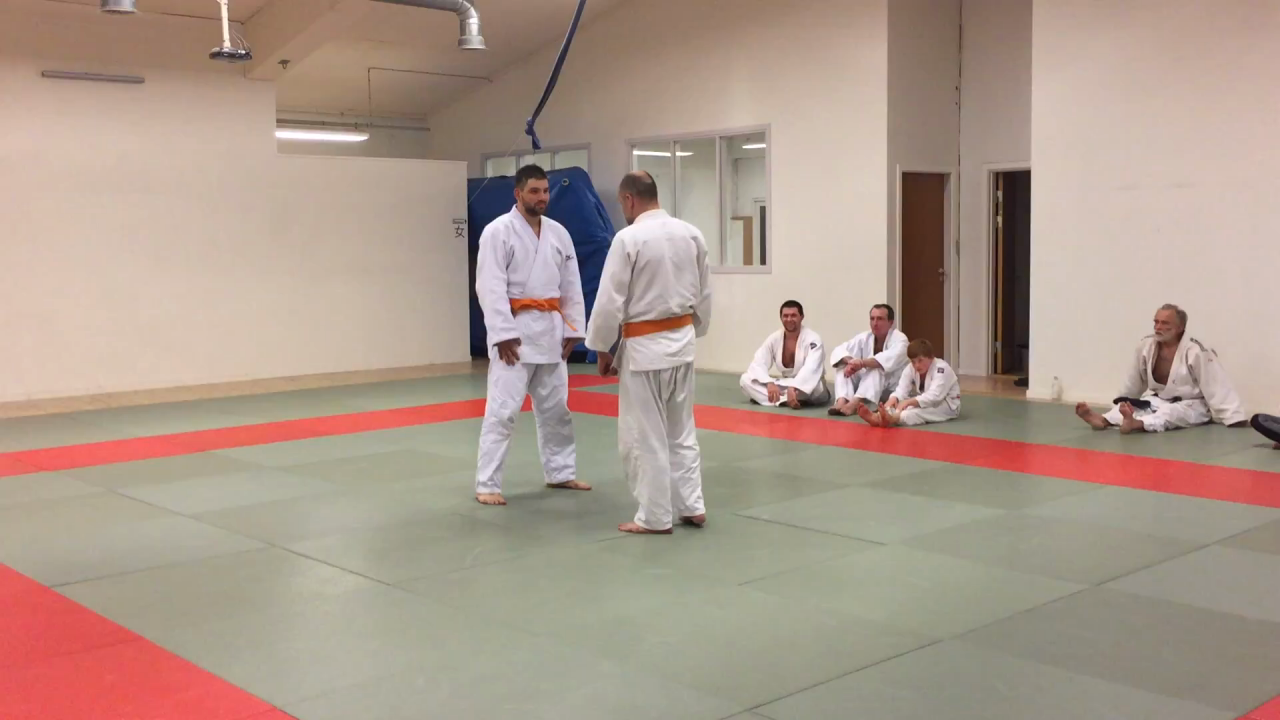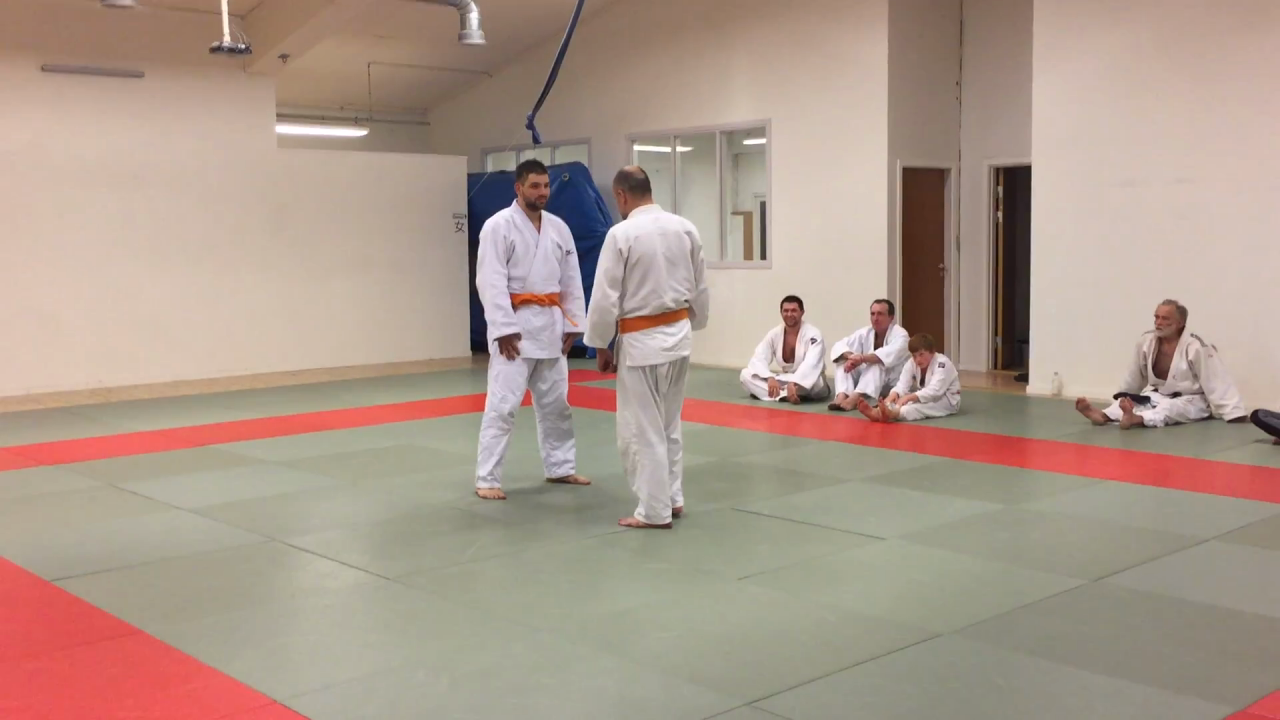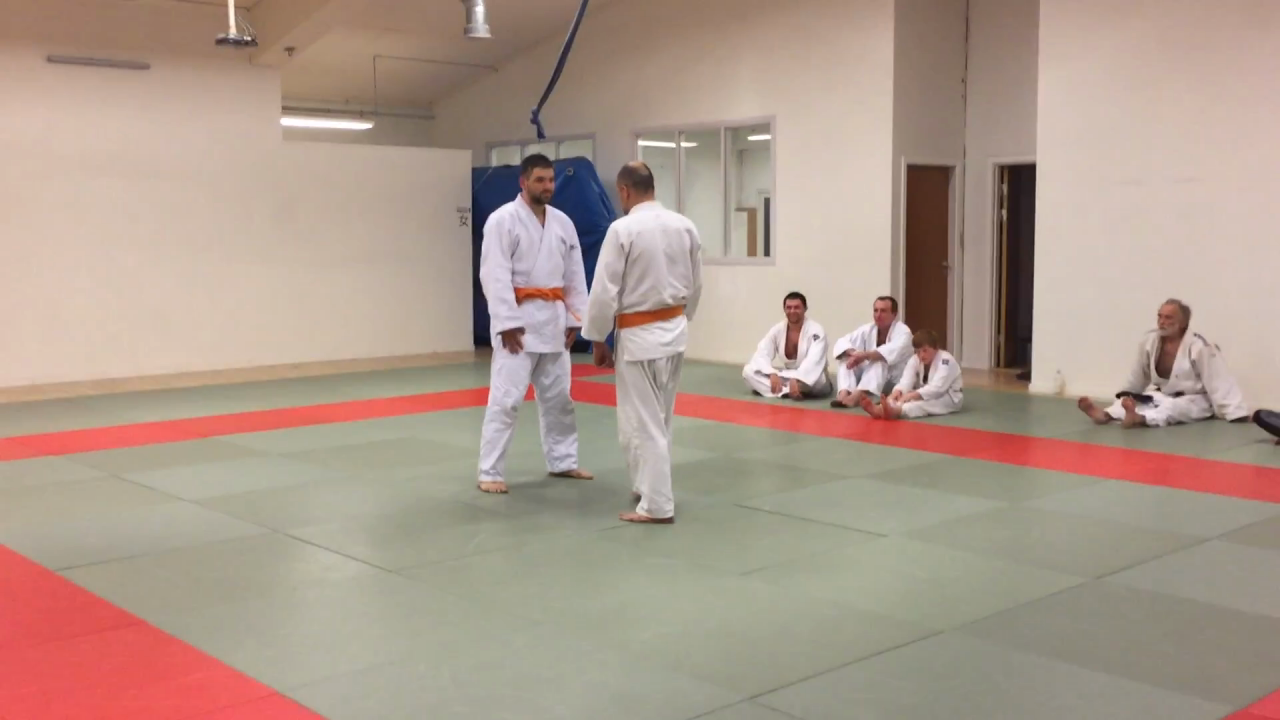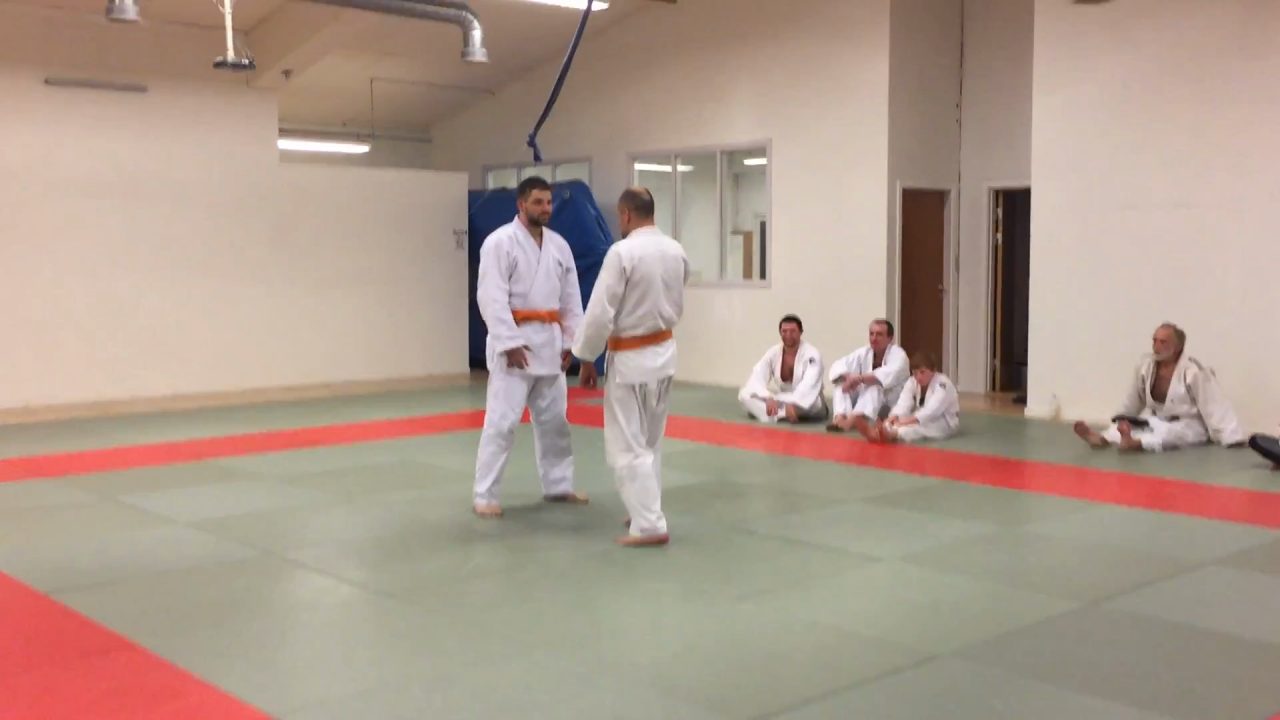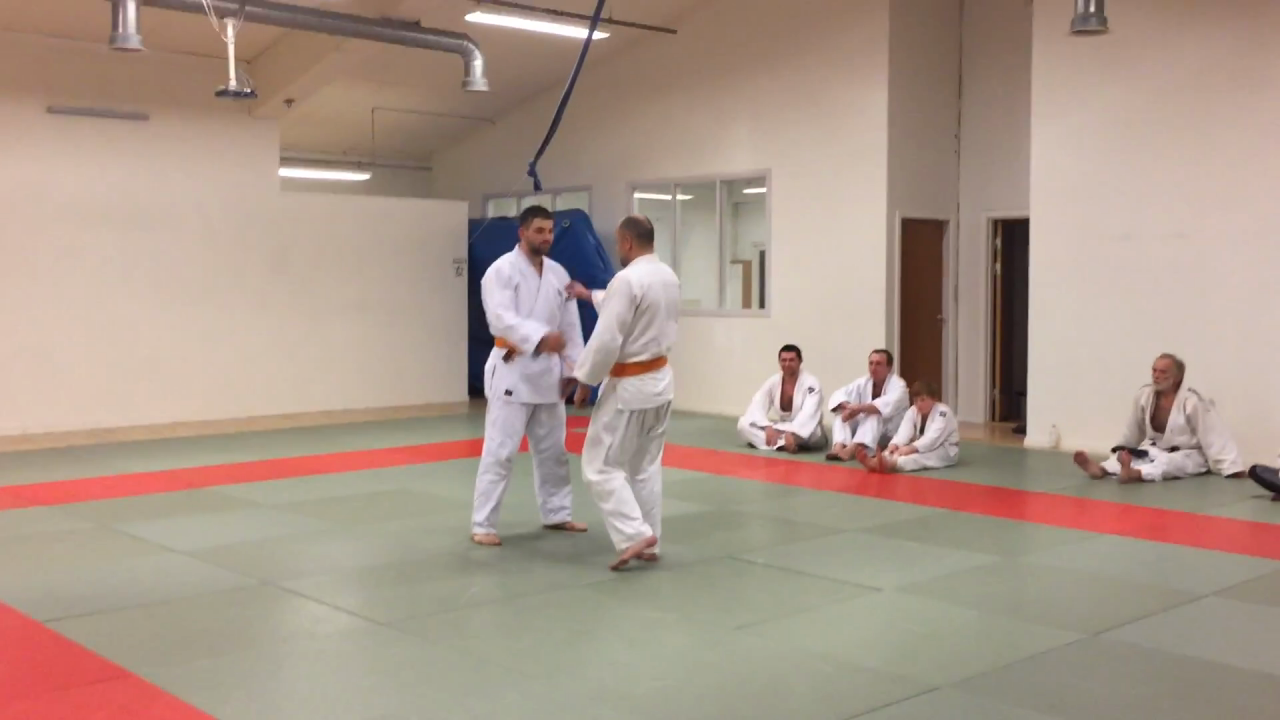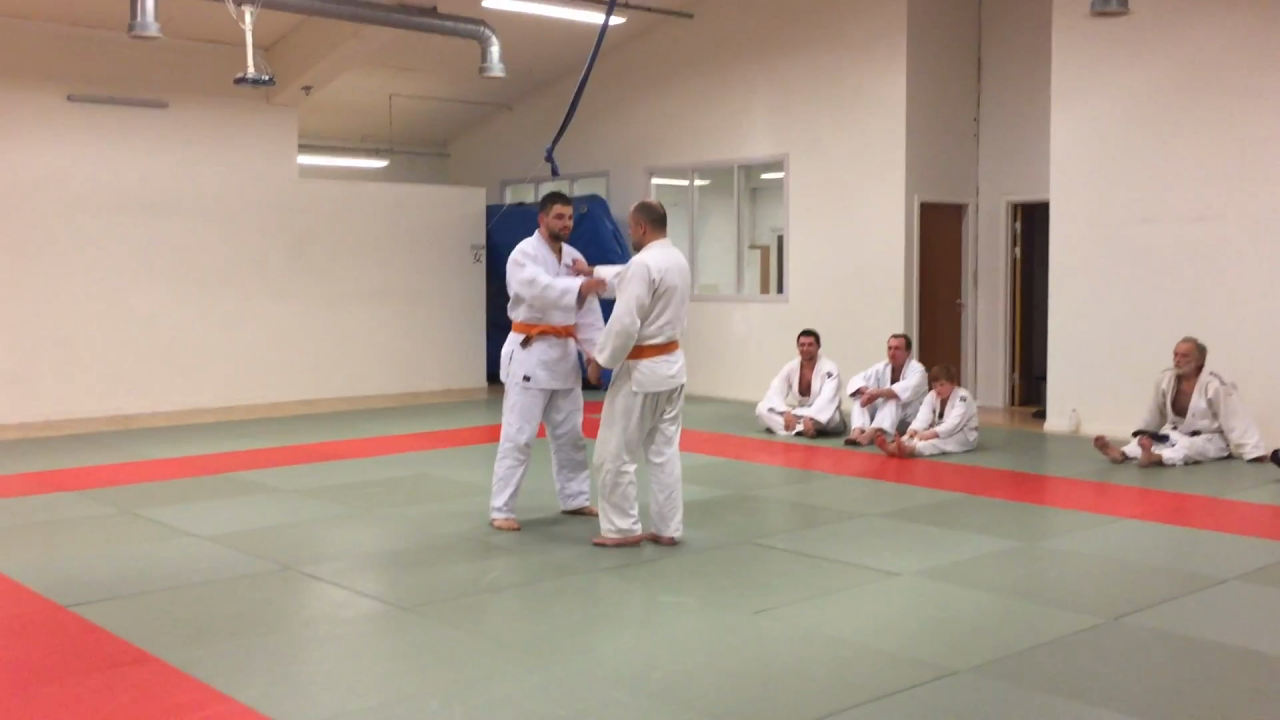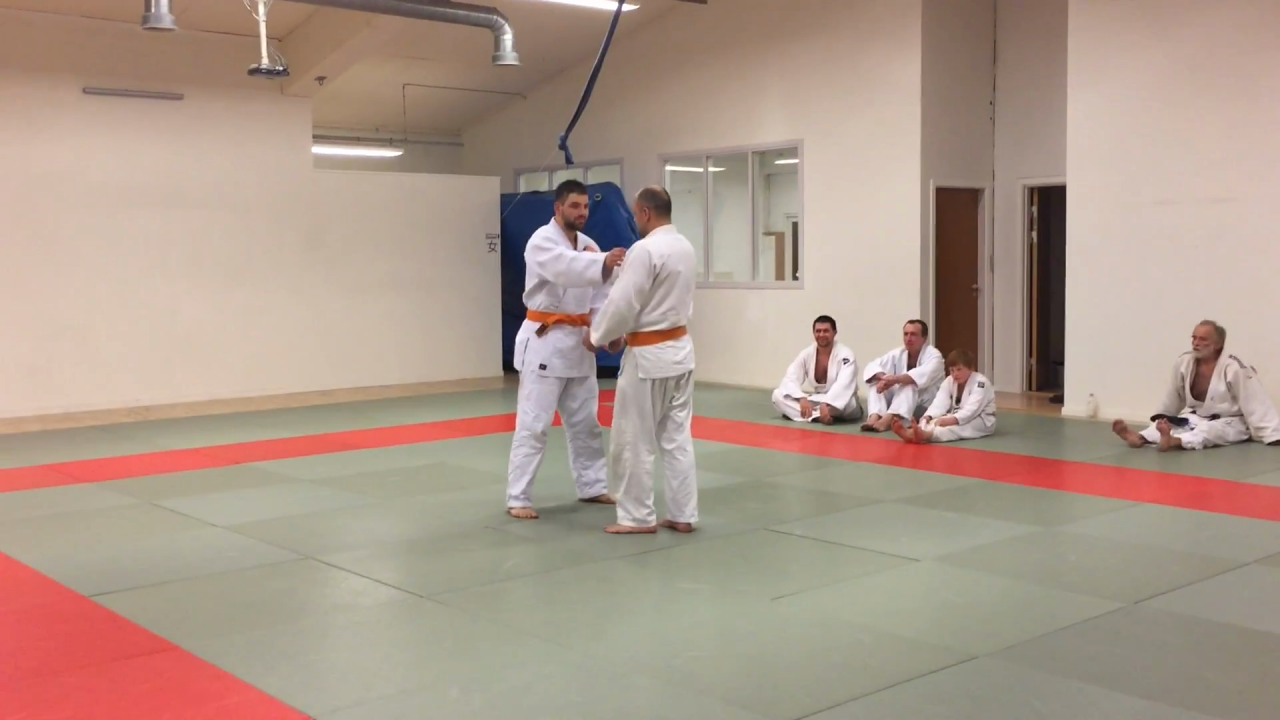
dt=0.2s
person 1, frame 1
left shoulder: (628, 239)
right shoulder: (691, 234)
left elbow: (610, 301)
right elbow: (703, 293)
left wrist: (602, 349)
left hip: (644, 345)
right hip: (682, 339)
left knee: (644, 436)
right knee: (680, 430)
left ankle: (655, 517)
right ankle: (690, 505)
person 1, frame 2
left shoulder: (621, 235)
right shoulder: (685, 228)
left elbow: (605, 298)
right elbow: (700, 288)
left wrist: (601, 347)
left hip: (641, 340)
right hip: (678, 334)
left knee: (642, 430)
right knee: (668, 425)
left ankle: (654, 511)
right ankle: (672, 497)
person 1, frame 3
left shoulder: (622, 229)
right shoulder: (684, 226)
left elbow: (604, 291)
right elbow: (694, 284)
left wrist: (597, 340)
left hip: (639, 335)
right hip: (675, 329)
left knee: (643, 424)
right knee: (660, 419)
left ankle: (657, 506)
right ankle: (651, 489)
person 1, frame 4
left shoulder: (622, 252)
right shoulder: (677, 252)
left elbow: (600, 313)
left wrist: (585, 358)
left hip: (631, 359)
right hip: (664, 353)
left knee: (627, 446)
right knee: (648, 440)
left ankle: (651, 524)
right ankle: (645, 515)
person 1, frame 5
left shoulder: (628, 279)
right shoulder: (668, 276)
left elbow: (607, 339)
left wrist: (583, 381)
right wrist: (591, 295)
left hip: (629, 384)
right hip: (660, 379)
left knee: (599, 465)
right knee: (646, 466)
left ankle: (636, 534)
right ankle: (647, 542)
person 1, frame 6
left shoulder: (643, 263)
right shoulder: (678, 260)
left elbow: (624, 323)
left wrist: (600, 360)
right wrist: (593, 273)
left hip: (642, 368)
right hip: (672, 363)
left knee: (615, 452)
right knee: (664, 451)
left ankle: (623, 528)
right ankle: (668, 528)
person 1, frame 7
left shoulder: (646, 249)
right shoulder: (684, 247)
left elbow: (622, 303)
left wrist: (596, 335)
left hip: (648, 354)
right hip: (680, 348)
left knee: (633, 440)
right knee: (677, 437)
left ankle: (638, 517)
right ankle: (683, 515)
person 2, frame 1
left shoulder: (558, 232)
right shoulder: (498, 231)
left elbow: (570, 285)
right elbow: (490, 286)
left wrist: (573, 328)
right wrist: (503, 333)
left hip: (551, 329)
right hip: (515, 330)
left knee: (555, 407)
right knee: (502, 409)
left ankle: (560, 473)
right ankle: (487, 484)
person 2, frame 2
left shoulder: (558, 227)
right shoulder: (499, 226)
left elbow: (571, 280)
right elbow: (491, 282)
left wrist: (573, 324)
right wrist: (503, 328)
left hip: (550, 324)
right hip: (515, 325)
left knee: (555, 403)
right knee: (503, 404)
left ankle: (560, 467)
right ankle: (487, 479)
person 2, frame 3
left shoulder: (562, 222)
right shoulder: (503, 220)
left elbow: (574, 275)
right elbow: (495, 275)
left wrist: (575, 318)
right wrist: (508, 322)
left hip: (554, 318)
right hip: (518, 319)
left knee: (558, 397)
right knee: (506, 398)
left ankle: (563, 462)
right ankle: (490, 472)
person 2, frame 4
left shoulder: (558, 245)
right shoulder: (500, 242)
left elbow: (570, 297)
right elbow: (491, 296)
left wrist: (571, 342)
right wrist: (509, 341)
left hip: (548, 341)
right hip: (515, 342)
left knee: (554, 419)
right knee: (501, 421)
left ankle: (558, 485)
right ankle: (485, 495)
person 2, frame 5
left shoulder: (558, 273)
right shoulder: (502, 269)
left elbow: (571, 326)
right elbow: (502, 317)
left wrist: (574, 369)
right wrist: (538, 339)
left hip: (549, 371)
right hip: (513, 368)
left knee: (553, 448)
right knee: (500, 450)
left ankle: (556, 514)
right ankle: (483, 524)
person 2, frame 6
left shoulder: (575, 258)
right shoulder: (524, 253)
left elbow: (588, 311)
right elbow: (539, 288)
left wrist: (596, 350)
right wrist: (579, 287)
left hip: (565, 354)
right hip: (530, 353)
left knee: (570, 433)
right knee: (518, 435)
left ankle: (575, 499)
right ankle: (501, 509)
person 2, frame 7
left shoulder: (588, 247)
right shoulder: (542, 241)
left elbow: (601, 294)
right elbow: (566, 267)
right wrist: (604, 262)
left hip: (578, 342)
right hip: (544, 341)
left knee: (585, 421)
right knee: (534, 423)
left ankle: (592, 487)
right ankle: (518, 498)
